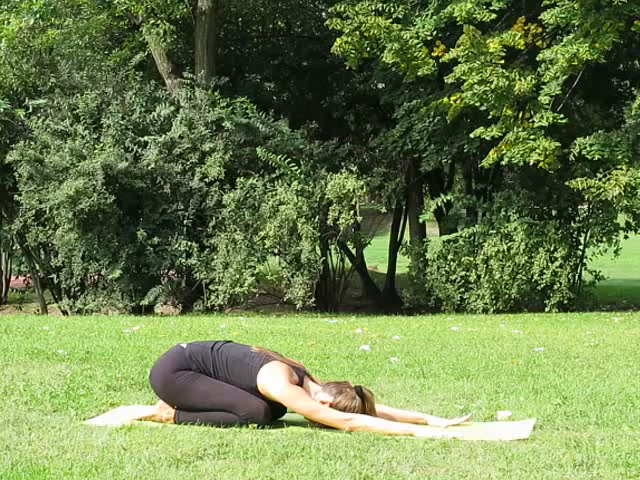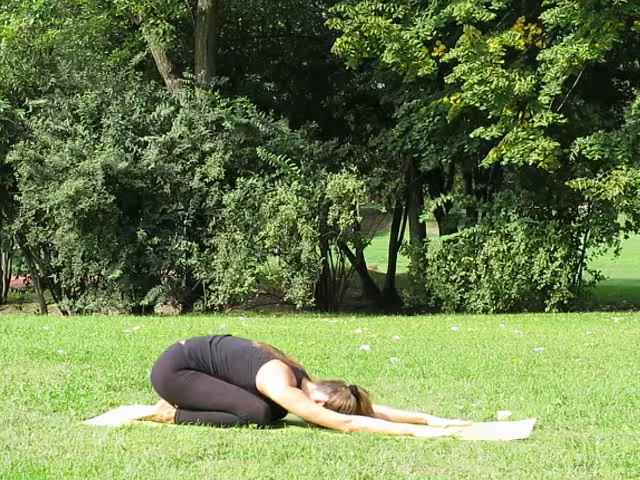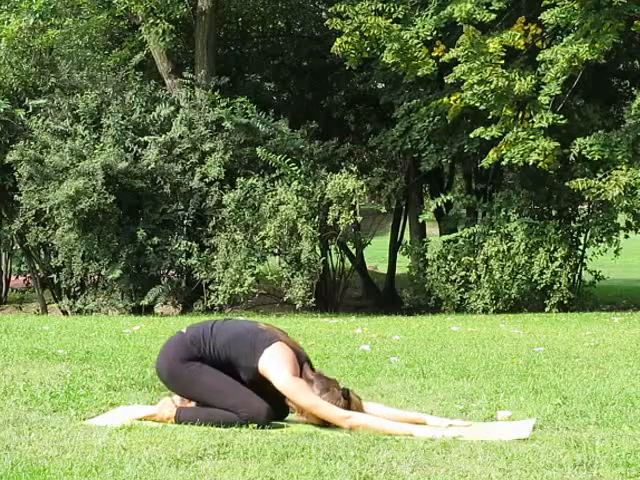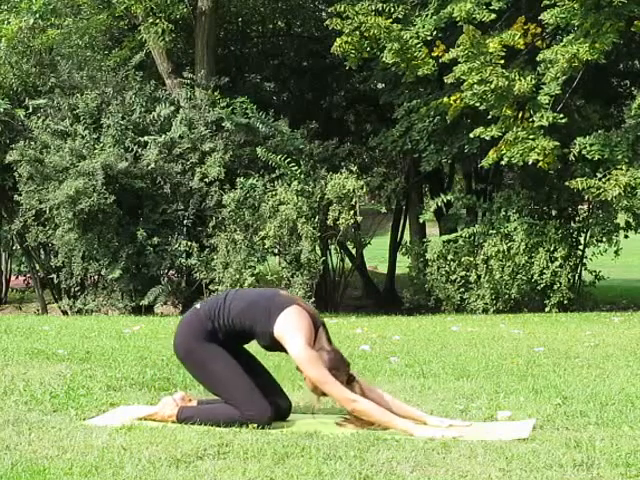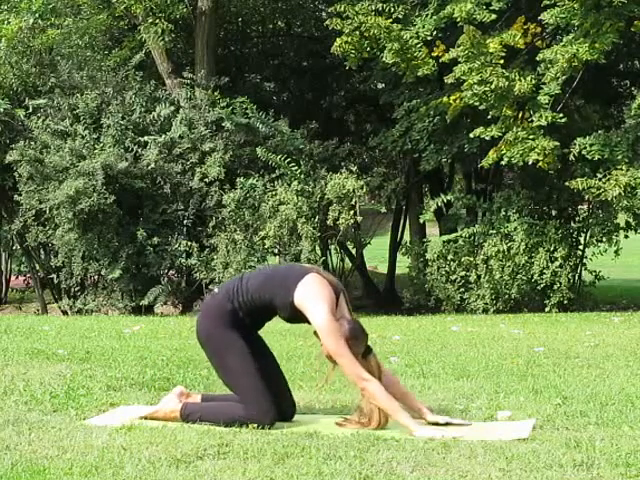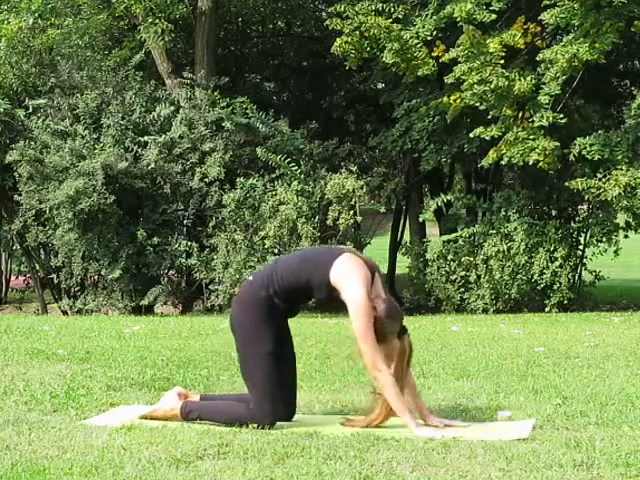
dt=0.7s
person 1, frame 1
left shoulder: (307, 383)
right shoulder: (283, 386)
left elbow: (369, 407)
right elbow: (348, 421)
left wrist: (431, 419)
right wrist: (415, 430)
left hip: (194, 360)
right hip: (172, 370)
left knee: (273, 410)
right knee: (254, 413)
left ankle: (185, 404)
right ankle: (173, 414)
person 1, frame 2
left shoulder: (302, 382)
right shoulder: (283, 388)
left elbow: (370, 408)
right elbow: (347, 423)
left wrist: (430, 419)
right wrist: (415, 431)
left hip: (195, 358)
right hip: (173, 368)
left knee: (275, 411)
right knee: (256, 413)
left ankle: (186, 402)
right ankle: (174, 414)
person 1, frame 3
left shoulder: (305, 374)
right shoulder: (286, 376)
left elbow: (361, 404)
right elbow: (346, 418)
left wrist: (428, 418)
right wrist: (415, 430)
left hip: (204, 356)
right hip: (178, 358)
left knee: (277, 409)
right knee: (257, 413)
left ankle: (191, 402)
right ankle: (175, 413)
person 1, frame 4
left shoulder: (318, 340)
right shoulder: (301, 345)
left elbow: (369, 391)
right elbow: (352, 401)
left wrist: (428, 418)
right wrist: (415, 429)
left hip: (219, 337)
right hip: (196, 336)
left knee: (280, 408)
right knee: (259, 414)
left ankle: (189, 402)
right ankle: (176, 412)
person 1, frame 5
left shoulder: (338, 308)
right shoulder: (322, 312)
left elbow: (377, 369)
right elbow: (363, 379)
left wrist: (427, 414)
right wrist: (415, 426)
left hip: (240, 323)
right hip: (219, 320)
left knee: (284, 410)
right knee: (262, 415)
left ankle: (192, 398)
right ankle: (178, 409)
person 1, frame 6
left shoulder: (373, 288)
right shoulder: (359, 293)
left elbow: (395, 359)
right elbow: (378, 367)
left wrist: (428, 415)
right wrist: (415, 426)
left hip: (272, 310)
right hip: (255, 307)
left knee: (284, 410)
right knee: (265, 415)
left ankle: (192, 397)
right ankle: (179, 408)
